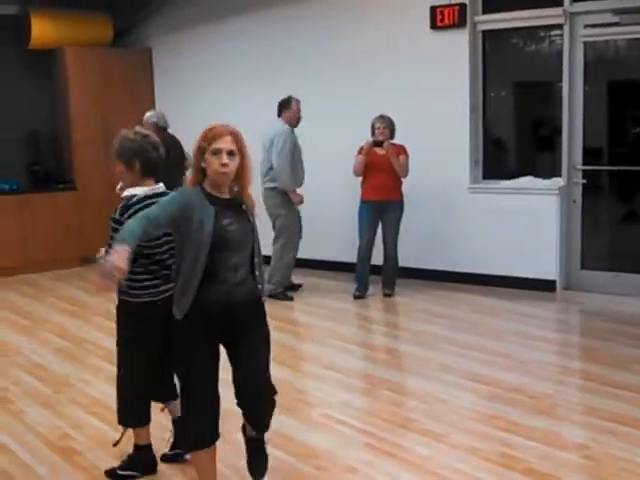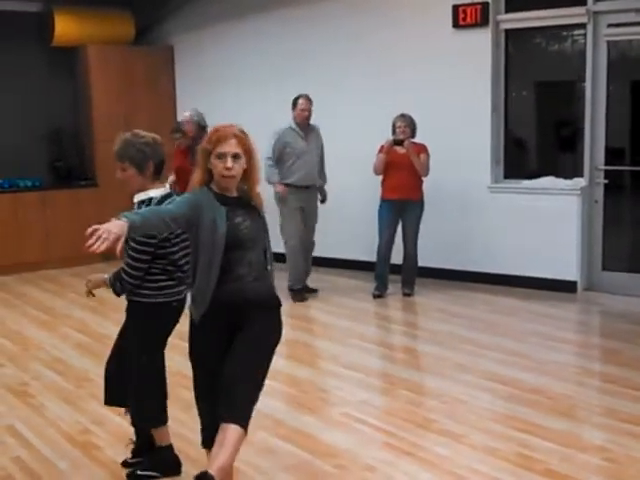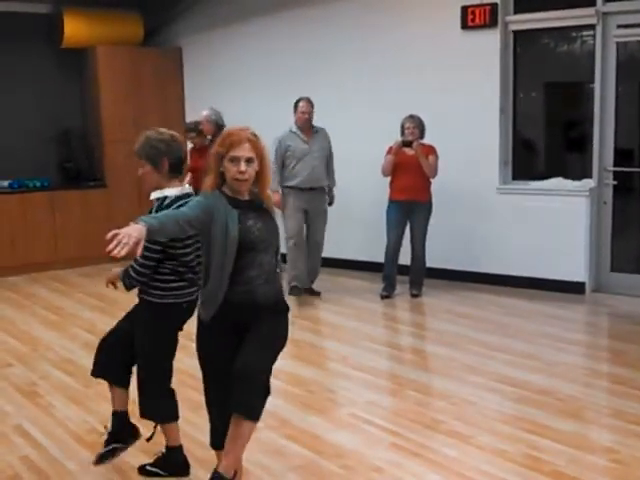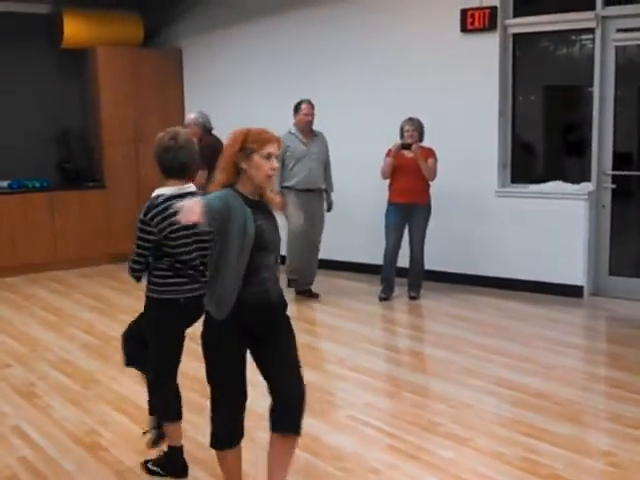
dt=0.4s
person 1, frame 1
left shoulder: (243, 202)
right shoulder: (187, 200)
right elbow: (146, 221)
left wrist: (255, 293)
right wrist: (122, 245)
left hip: (246, 311)
right hip: (198, 315)
left knee: (258, 392)
right knee: (200, 406)
left ankle: (255, 435)
person 1, frame 2
left shoulder: (251, 199)
right shoulder: (199, 202)
right elbow: (162, 215)
left wrist: (267, 294)
right wrist: (125, 222)
left hip: (260, 310)
right hip: (213, 315)
left knee: (239, 383)
right knee: (212, 401)
person 1, frame 3
left shoulder: (263, 203)
right shoulder: (211, 204)
right elbow: (178, 219)
right wrist: (142, 226)
left hip: (268, 313)
right hip: (222, 317)
left knee: (249, 376)
right knee: (221, 404)
person 1, frame 4
left shoulder: (264, 204)
right shoulder: (225, 201)
right elbow: (210, 207)
right wrist: (195, 205)
left hip: (271, 314)
right hip: (229, 319)
left knee: (290, 394)
right knee: (228, 405)
person 2, frame 1
left shoulder: (127, 210)
left wrist: (106, 257)
left hip: (138, 304)
right hip: (172, 299)
left knee: (134, 375)
right knee: (161, 368)
right ankle: (183, 433)
person 2, frame 2
left shoulder: (148, 213)
right shoulder: (172, 201)
left elbow: (130, 276)
left wrist: (102, 280)
left hip: (152, 306)
right hip: (167, 300)
left knee: (145, 377)
right knee: (122, 368)
right ankle: (146, 439)
person 2, frame 3
left shoulder: (163, 210)
right shoulder: (190, 200)
left elbow: (142, 270)
left wrist: (119, 274)
right wrist: (130, 273)
left hip: (163, 304)
right hip: (178, 298)
left knee: (153, 374)
right knee: (114, 347)
right ankle: (122, 428)
person 2, frame 4
left shoulder: (154, 209)
left elbow: (137, 268)
right elbow: (210, 252)
left wrist: (144, 266)
left hip: (166, 301)
right hip: (196, 297)
left knee: (162, 370)
right knee: (137, 338)
right ankle: (162, 419)
person 3, frame 1
left shoulder: (277, 132)
right shoulder: (285, 134)
right elbow: (282, 166)
right wrist: (292, 191)
left hip: (274, 192)
right hip: (280, 194)
left knee: (291, 237)
right knee: (285, 240)
left ankle: (284, 280)
right ankle: (274, 287)
person 3, frame 2
left shoulder: (316, 132)
right shoulder: (283, 135)
right elbow: (270, 162)
left wrist: (322, 185)
right wrist: (276, 183)
left hip: (310, 193)
right hip: (289, 193)
left knee: (308, 240)
right knee: (293, 239)
left ankle: (302, 281)
right ankle: (295, 285)
person 3, frame 3
left shoulder: (323, 135)
right shoulder: (285, 139)
left elbow: (329, 163)
right elbow: (276, 167)
left wrist: (331, 188)
right wrist: (276, 191)
left hip: (318, 195)
right hip: (293, 195)
left knee: (316, 241)
right knee: (295, 237)
left ankle: (308, 283)
right ankle: (295, 283)
person 3, frame 4
left shoulder: (321, 139)
right shoulder: (285, 140)
left elbow: (327, 168)
right elbow: (276, 169)
left wrist: (328, 193)
left hip: (315, 196)
right hip: (292, 194)
left knee: (313, 242)
right knee: (297, 229)
left ankle: (304, 284)
right ankle: (293, 274)
person 4, frame 1
left shoulder: (399, 149)
right shoulder: (365, 148)
left elbow: (403, 173)
right elbow: (357, 172)
left wrist: (390, 153)
right wrist: (365, 152)
left hip: (392, 203)
right hip: (369, 203)
left knee: (390, 245)
right knee: (365, 244)
left ankle: (389, 285)
right ankle: (361, 286)
person 4, frame 2
left shoulder: (420, 148)
right shoulder: (386, 147)
left elbow: (424, 172)
right elbow: (377, 171)
left wrist: (411, 152)
right wrist: (386, 150)
left hip: (413, 202)
right hip: (389, 201)
left knee: (410, 245)
right knee: (384, 243)
left ankle: (408, 284)
right ankle: (380, 285)
person 4, frame 3
left shoulder: (429, 150)
right shoulder: (394, 148)
left elbow: (432, 173)
right elbow: (385, 172)
left wrist: (419, 153)
right wrist: (394, 152)
left hip: (421, 204)
right hip: (397, 203)
left knee: (418, 246)
right knee: (392, 244)
left ankle: (416, 285)
right ankle: (388, 286)
person 4, frame 4
left shoulder: (428, 152)
right shoulder: (393, 151)
left elbow: (431, 176)
right elbow: (384, 175)
left wrist: (418, 156)
right wrist: (393, 155)
left hip: (420, 206)
right hip: (396, 205)
left knee: (416, 248)
right knee: (391, 247)
left ankle: (414, 288)
right ankle: (386, 288)
